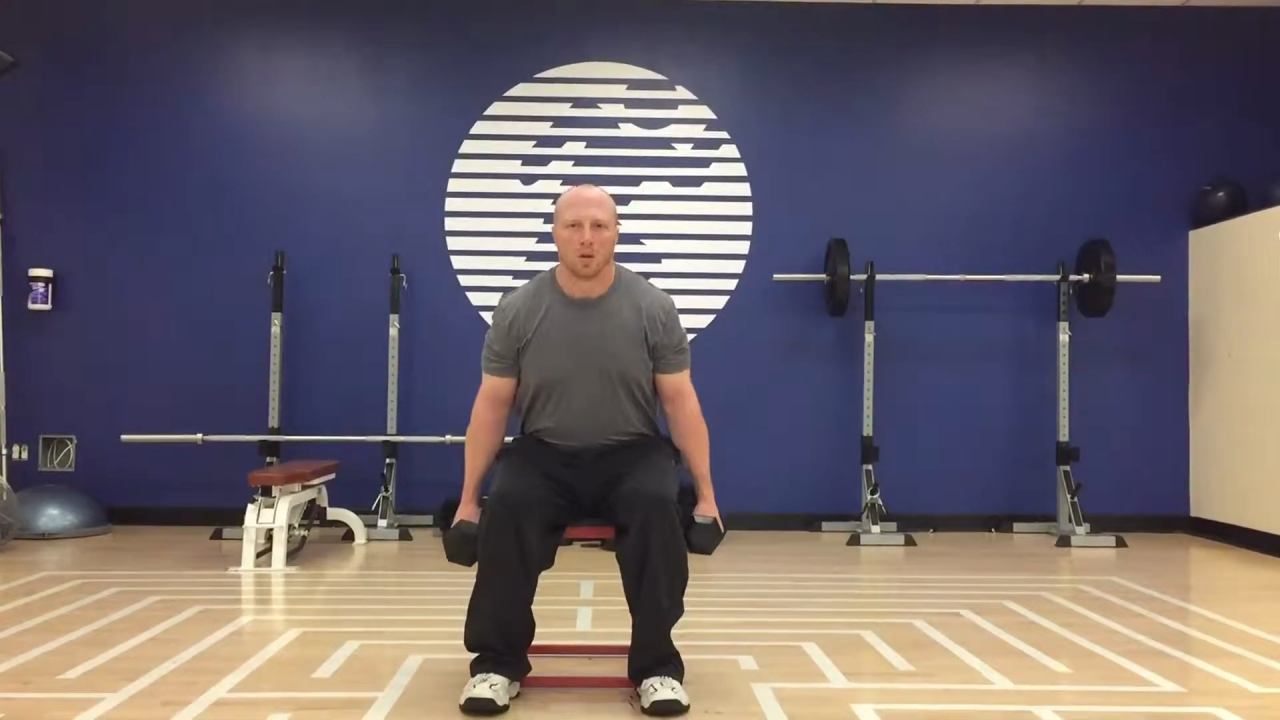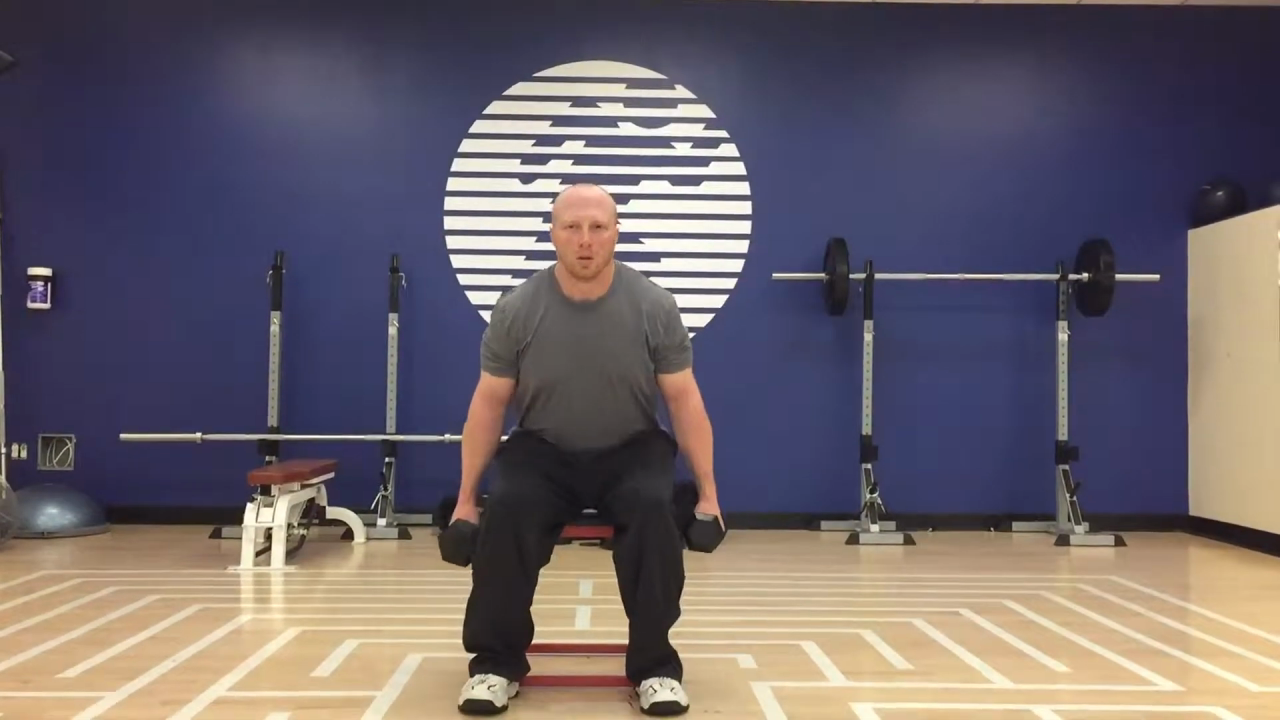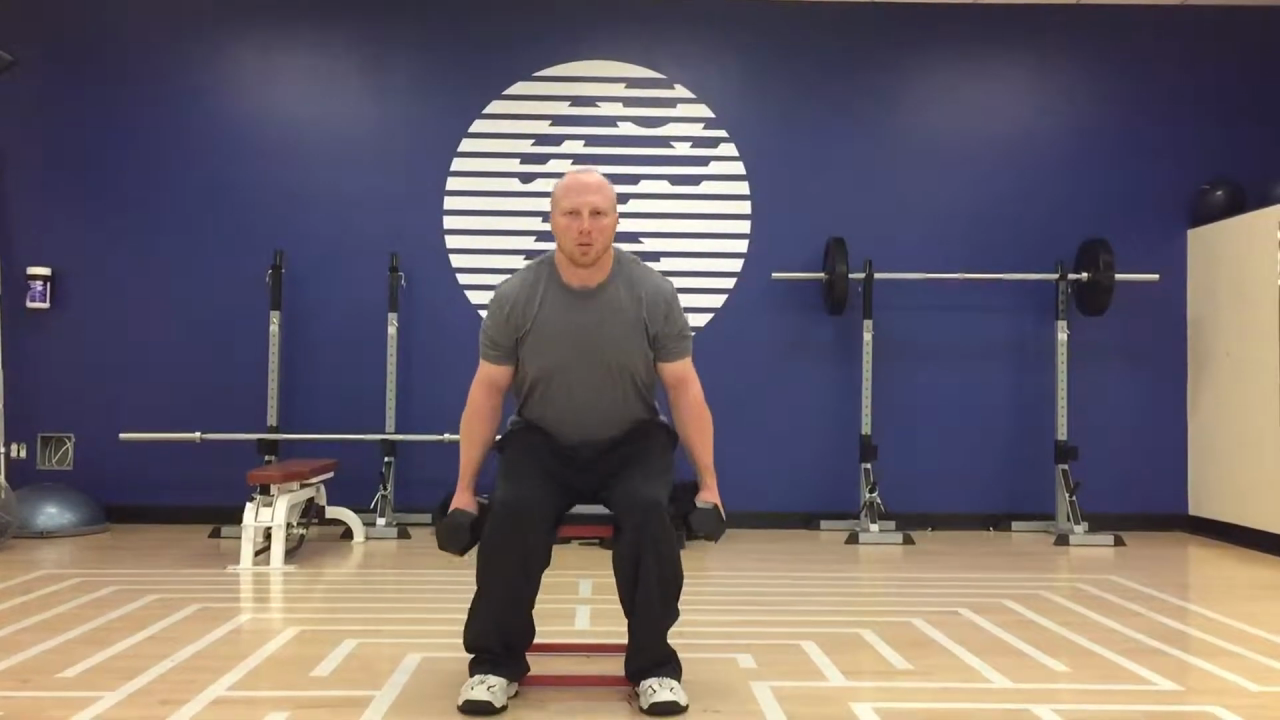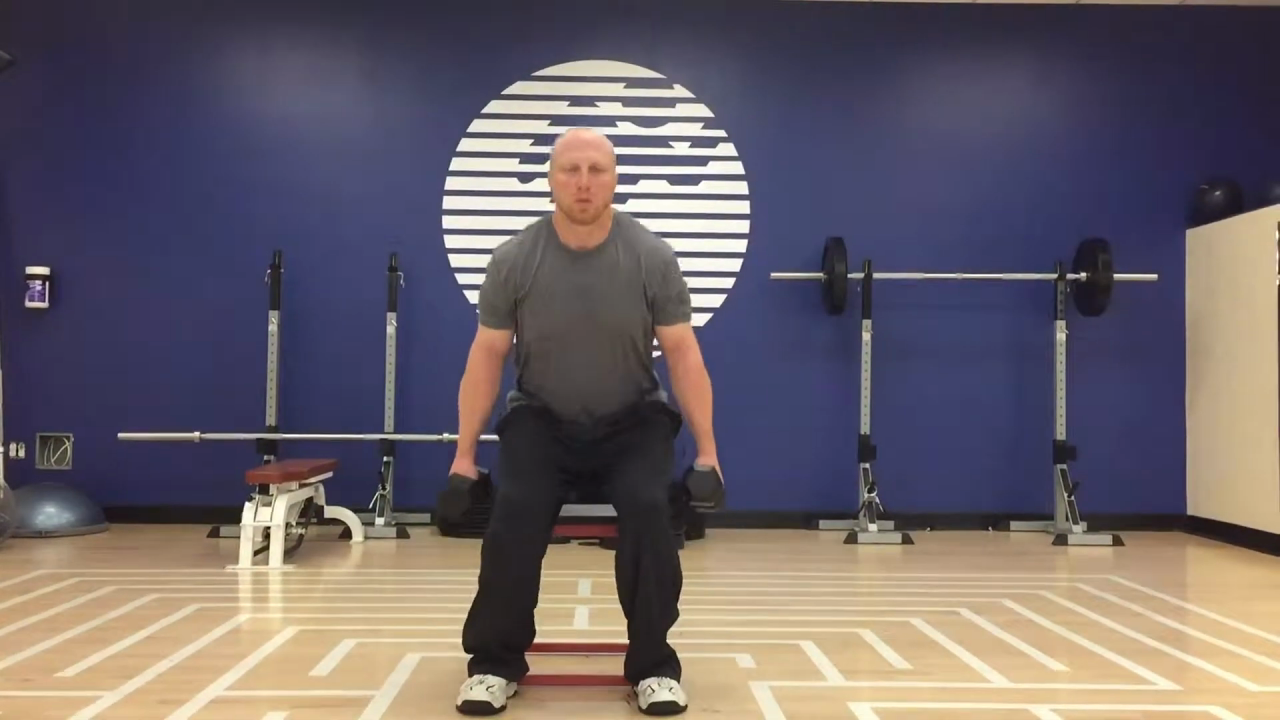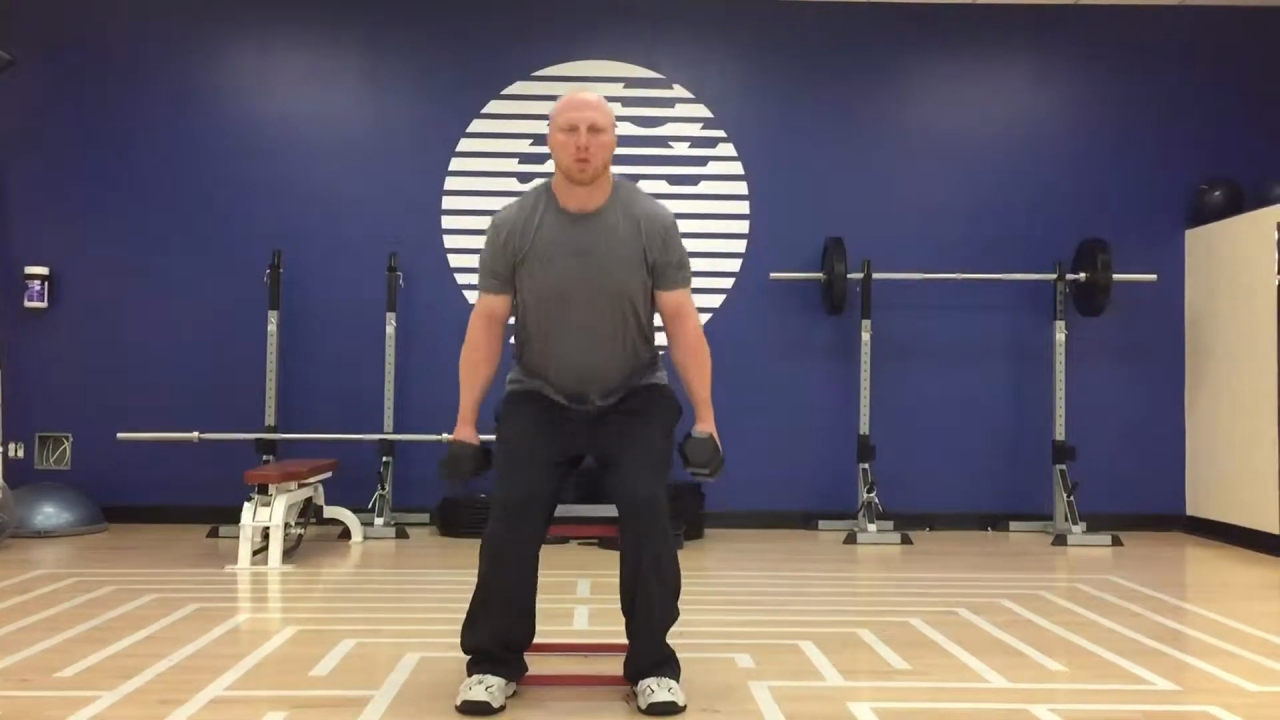
dt=0.1s
person 1, frame 1
left shoulder: (653, 309)
right shoulder: (518, 311)
left elbow: (681, 403)
right elbow: (491, 407)
left wrist: (706, 494)
right wrist: (468, 498)
left hip: (631, 454)
right hip: (544, 455)
left knee: (656, 508)
right knee: (508, 510)
left ankle: (656, 665)
right ankle: (497, 663)
person 1, frame 2
left shoulder: (654, 308)
right shoulder: (517, 311)
left elbow: (685, 401)
right elbow: (488, 405)
left wrist: (708, 492)
right wrist: (466, 498)
left hip: (631, 452)
right hip: (542, 453)
left knee: (652, 509)
right knee: (506, 510)
left ankle: (654, 665)
right ankle: (496, 663)
person 1, frame 3
left shoulder: (653, 294)
right shoulder: (516, 297)
left elbow: (684, 389)
right elbow: (487, 391)
left wrist: (707, 481)
right wrist: (465, 485)
left hip: (632, 442)
right hip: (542, 442)
left knee: (648, 514)
right knee: (513, 515)
left ankle: (653, 665)
right ankle: (496, 664)
person 1, frame 4
left shoulder: (652, 258)
right shoulder: (514, 261)
left elbow: (683, 355)
right elbow: (487, 357)
left wrist: (706, 449)
right wrist: (465, 452)
left hip: (633, 422)
right hip: (541, 421)
left knee: (648, 511)
right knee: (515, 513)
left ankle: (654, 665)
right ankle: (494, 663)
person 1, frame 5
left shoulder: (652, 222)
right shoulder: (514, 224)
left elbow: (682, 322)
right elbow: (488, 324)
left wrist: (704, 415)
right wrist: (466, 418)
left hip: (635, 401)
right hip: (539, 399)
left knee: (647, 511)
right knee: (514, 513)
left ankle: (651, 663)
right ankle: (494, 662)
